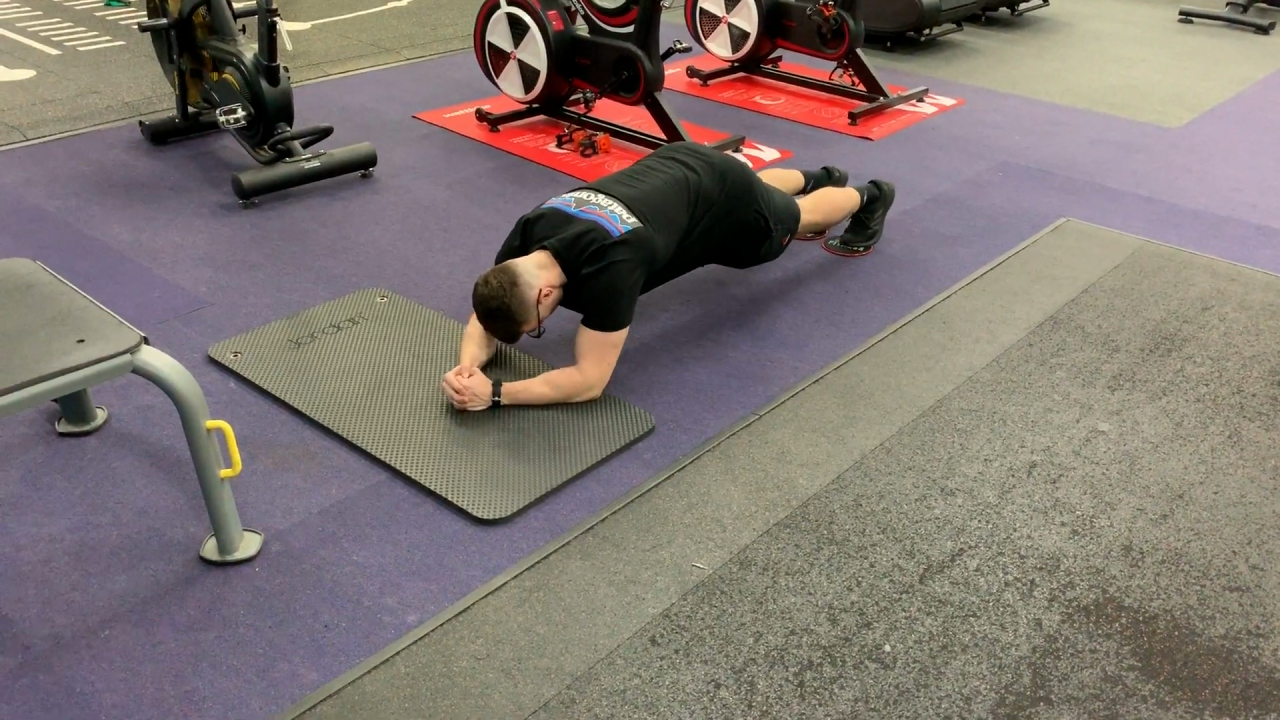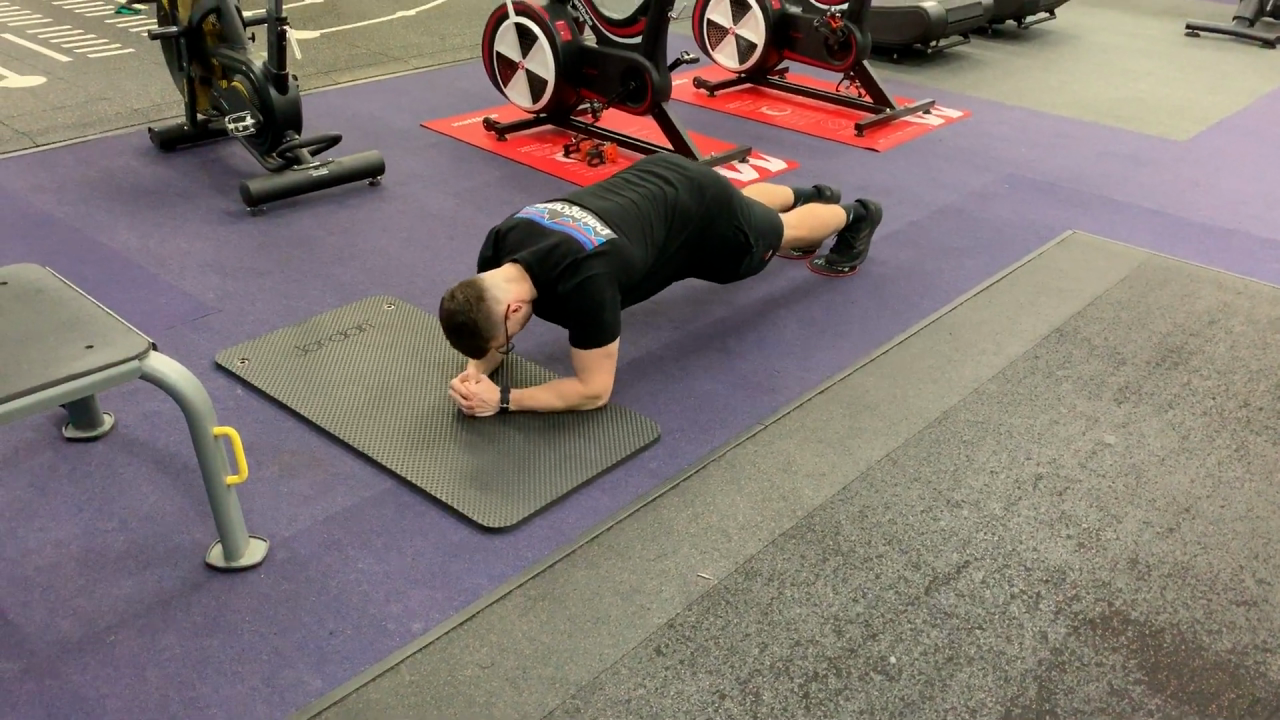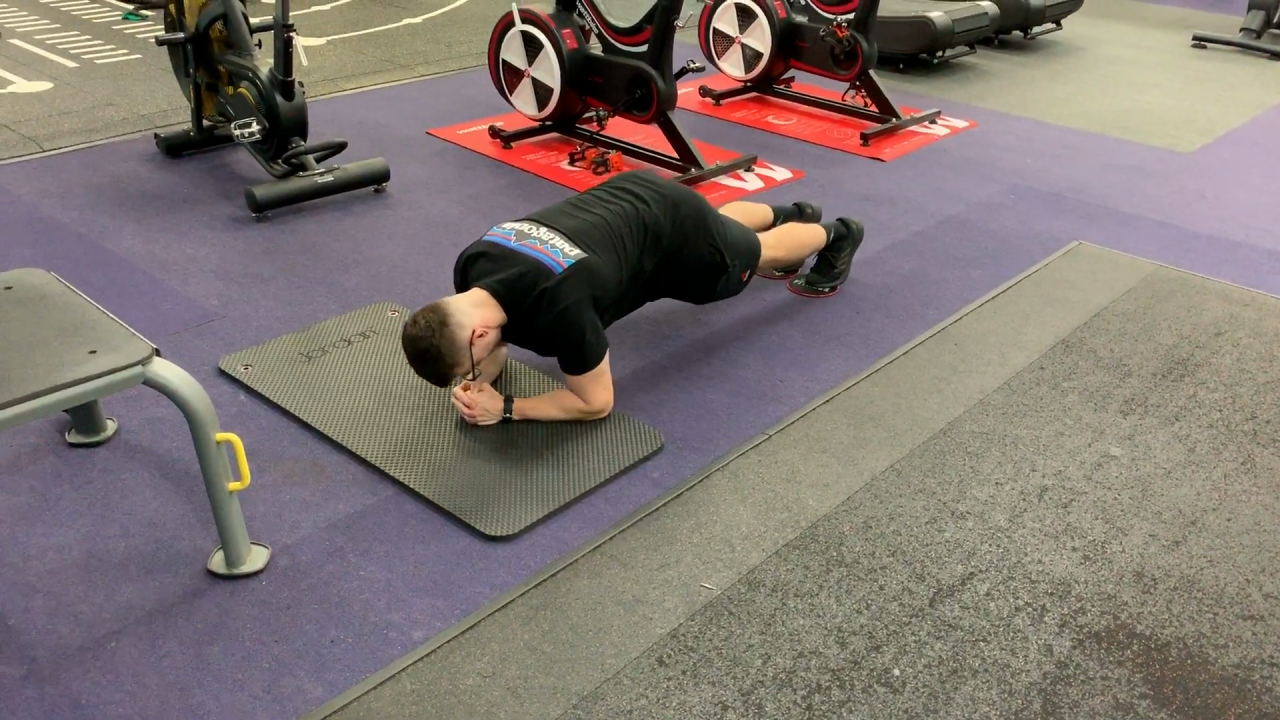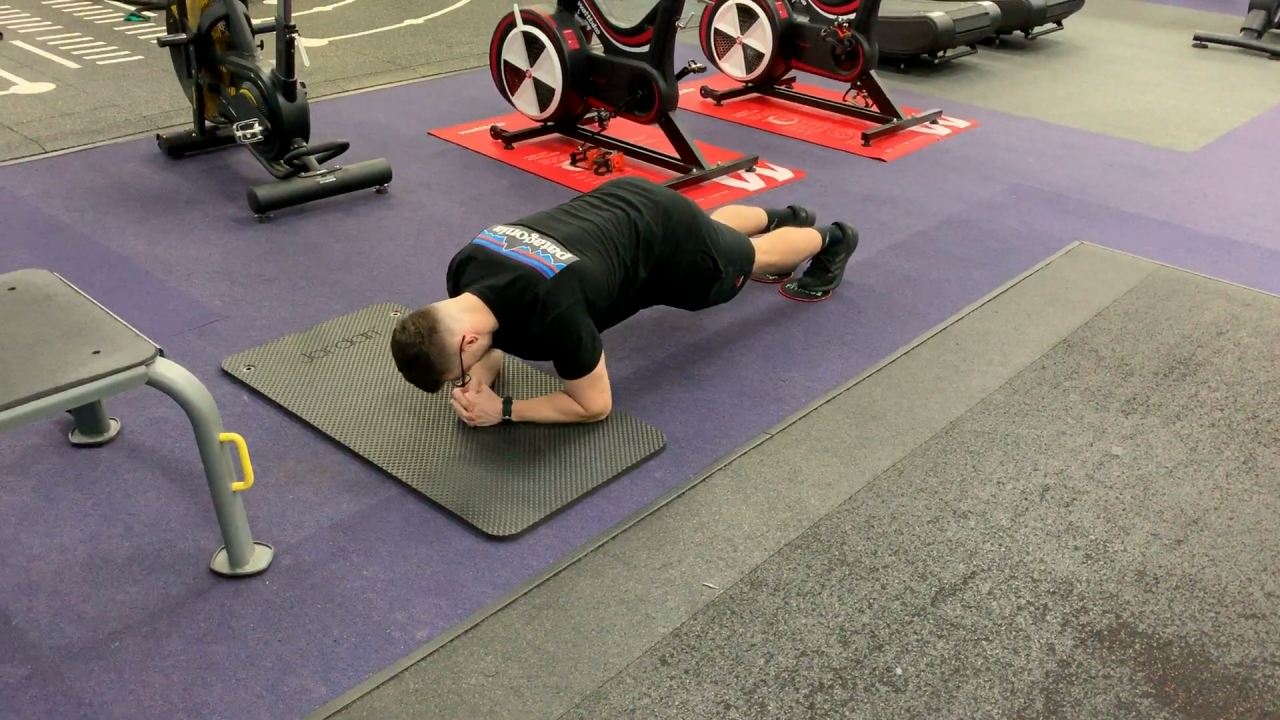
dt=0.5s
person 1, frame 1
left shoulder: (607, 270)
right shoulder: (524, 241)
left elbow: (589, 381)
right elbow: (484, 325)
left wrist: (495, 394)
right wrist: (469, 365)
left hip: (722, 196)
right hip: (677, 165)
left knee: (796, 218)
right knee: (769, 191)
left ankle: (867, 197)
right ankle: (821, 178)
person 1, frame 2
left shoulder: (583, 283)
right shoulder: (499, 248)
left elbow: (593, 391)
right elbow: (486, 332)
left wrist: (502, 399)
right wrist: (475, 372)
left hip: (701, 209)
right hip: (657, 180)
left knee: (780, 233)
right knee: (746, 203)
left ankle: (855, 216)
right ankle: (811, 197)
person 1, frame 3
left shoulder: (558, 306)
right shoulder: (472, 267)
left elbow: (597, 402)
right elbow: (496, 346)
left wrist: (504, 407)
right wrist: (477, 382)
left hip: (675, 230)
right hip: (630, 196)
left knee: (758, 253)
right knee: (725, 225)
left ankle: (835, 236)
right ankle: (792, 214)
person 1, frame 4
left shoulder: (551, 310)
right shoulder: (466, 270)
left elbow: (595, 406)
right elbow: (492, 348)
left wrist: (502, 409)
right wrist: (479, 382)
left hip: (668, 238)
right hip: (622, 203)
left knee: (753, 258)
right knee: (717, 229)
left ankle: (830, 239)
right ankle: (784, 217)
